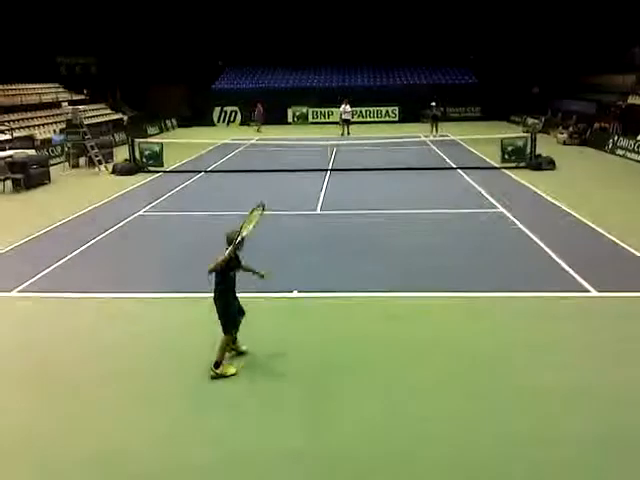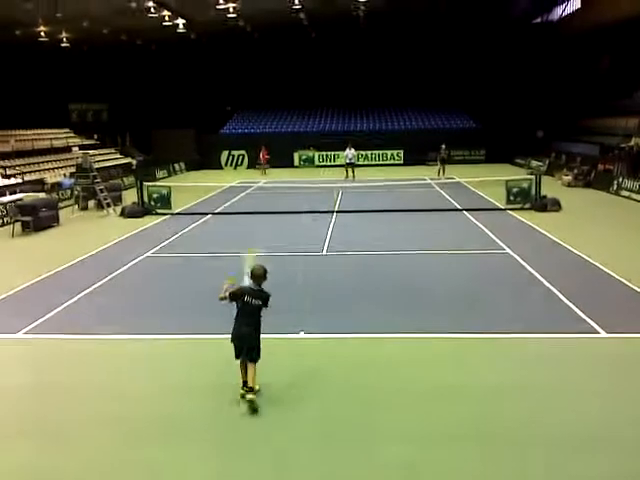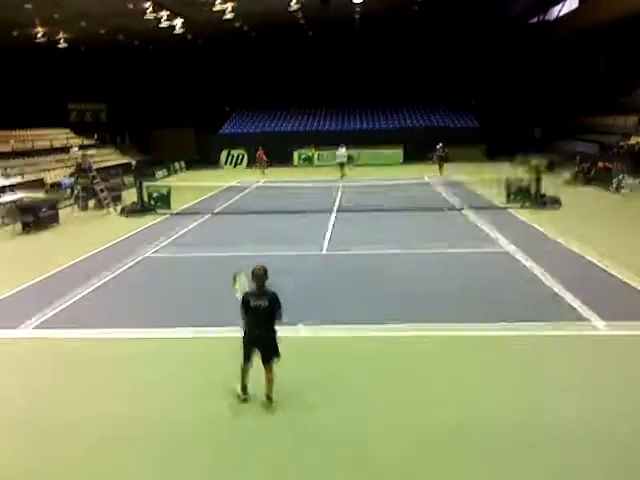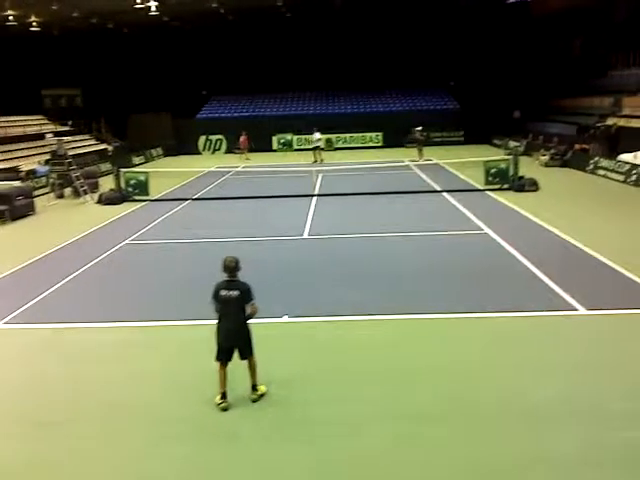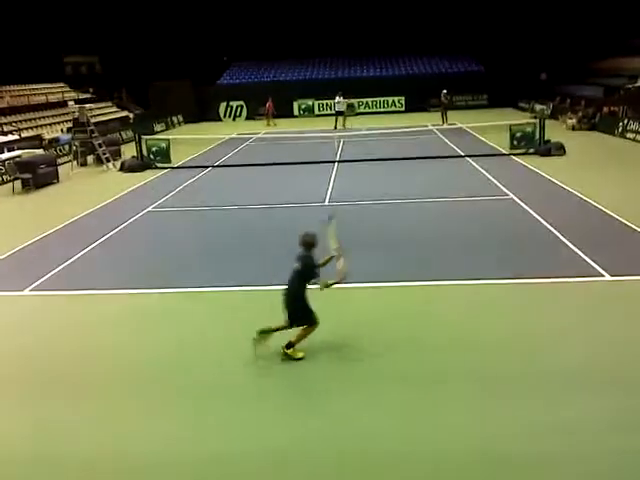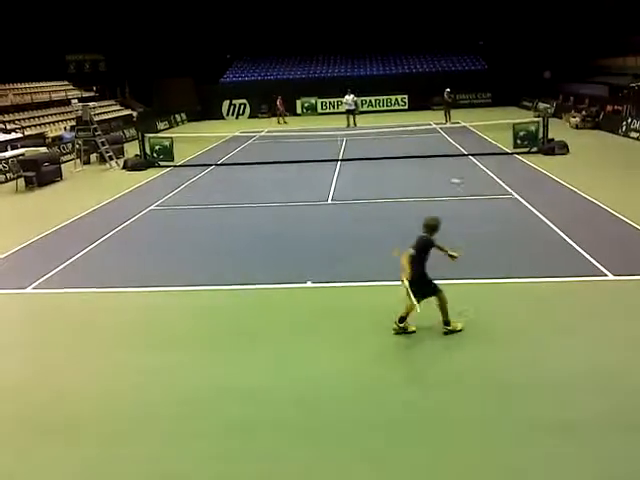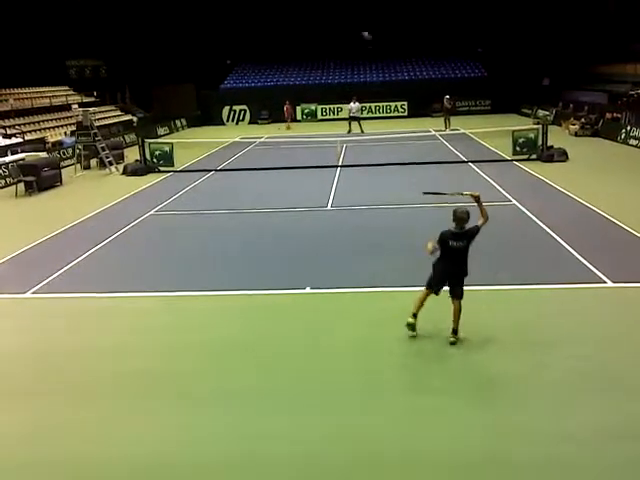
dt=0.7s
person 1, frame 1
left shoulder: (234, 256)
right shoulder: (226, 258)
left elbow: (240, 266)
right elbow: (210, 270)
left wrist: (256, 272)
right wrist: (221, 260)
left hip: (230, 295)
right hip: (223, 298)
left knee: (238, 317)
right knee: (229, 331)
left ankle: (233, 345)
right ankle: (217, 367)
person 1, frame 2
left shoulder: (241, 291)
right shoulder: (265, 296)
left elbow: (222, 297)
left wrist: (226, 287)
left hip: (238, 331)
right hip: (253, 333)
left knee: (243, 358)
right knee: (253, 362)
left ankle: (246, 386)
right ankle: (250, 393)
person 1, frame 3
left shoulder: (247, 296)
right shoulder: (272, 296)
left elbow: (244, 317)
right elbow: (278, 317)
left hip: (251, 335)
right hip: (267, 335)
left knee: (246, 362)
right knee: (268, 366)
left ankle: (244, 391)
right ankle: (268, 398)
person 1, frame 4
left shoulder: (219, 287)
right shoulder: (244, 287)
left elbow: (217, 309)
right elbow: (253, 311)
right wrist: (244, 317)
left hip: (224, 330)
right hip: (241, 329)
left knee: (222, 363)
right knee: (250, 357)
left ankle: (223, 397)
right ankle: (255, 390)
person 1, frame 5
left shoulder: (302, 257)
right shoulder: (307, 262)
left elbow: (317, 266)
right elbow: (321, 285)
left wrist: (332, 256)
right wrist: (339, 280)
left hip: (291, 295)
right hip: (297, 298)
left knee: (292, 323)
right knee: (312, 324)
left ankle: (266, 332)
right ankle: (288, 348)
person 1, frame 6
left shoulder: (427, 239)
right shoulder: (421, 243)
left elbow: (434, 244)
right elbow: (405, 257)
left wrist: (448, 252)
right wrist: (407, 271)
left hip: (413, 276)
right hip: (417, 277)
left knee: (417, 298)
right knee: (441, 296)
left ankle: (400, 324)
right ankle: (447, 325)
person 1, frame 7
left shoulder: (445, 234)
right shoulder: (470, 234)
left elbow: (432, 252)
right elbow: (485, 219)
left wrist: (430, 246)
right wrist: (479, 202)
left hip: (441, 268)
right hip: (458, 272)
left knee: (427, 291)
right knee: (457, 301)
left ankle: (413, 318)
right ankle: (454, 334)
